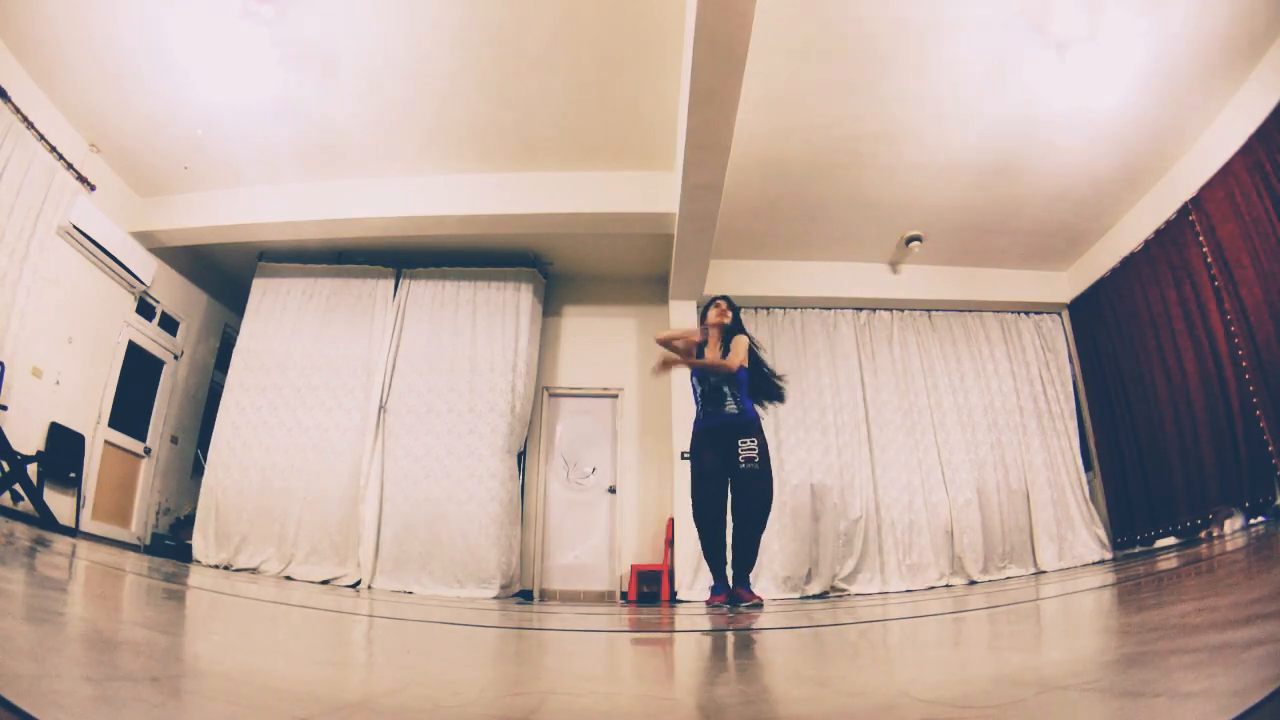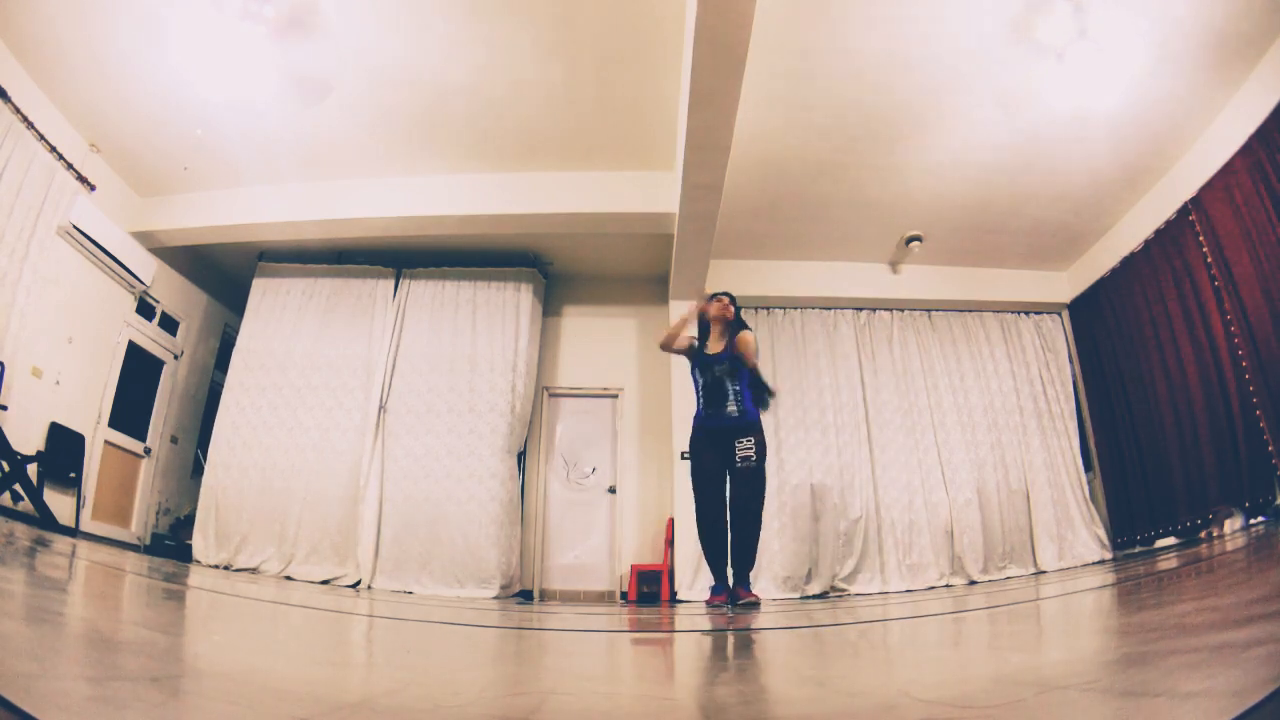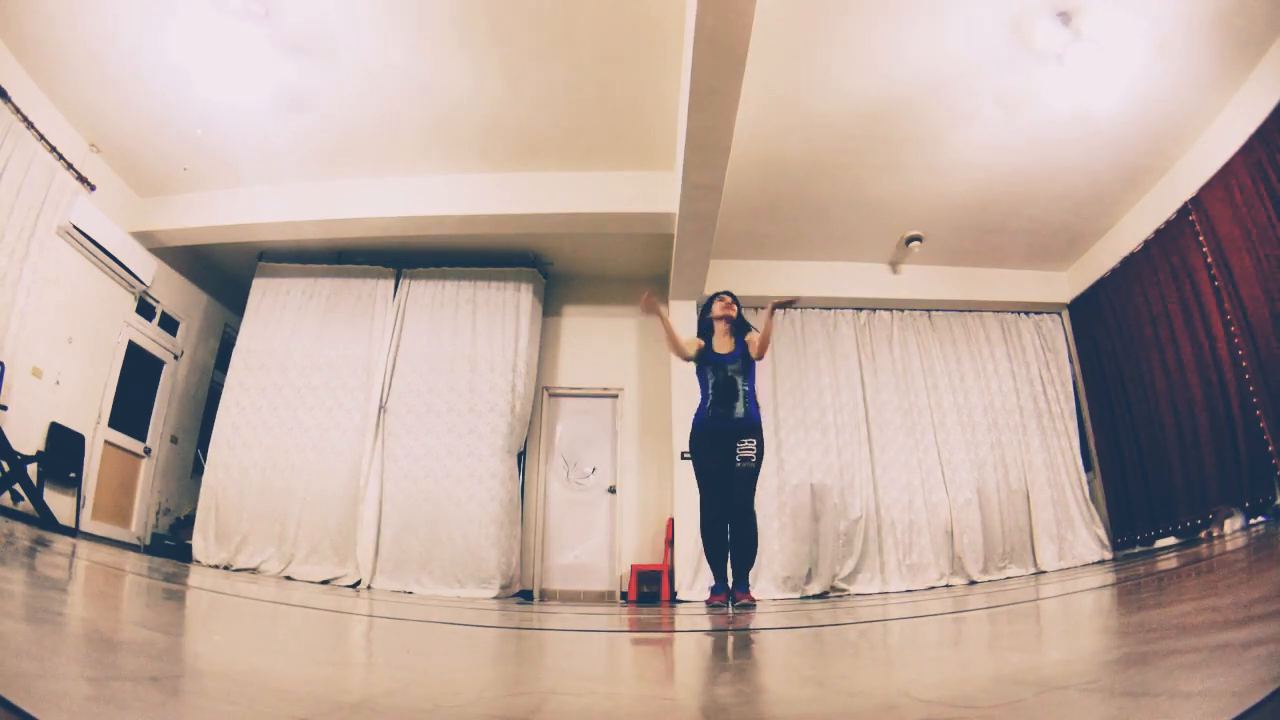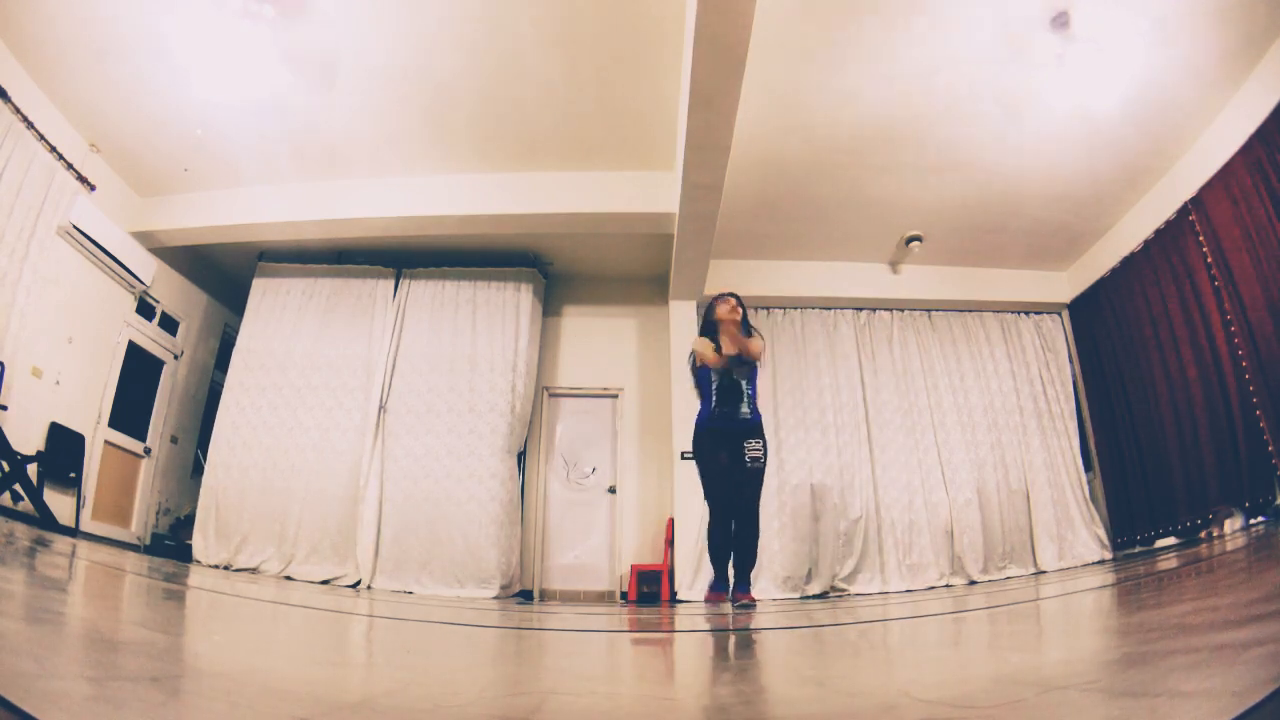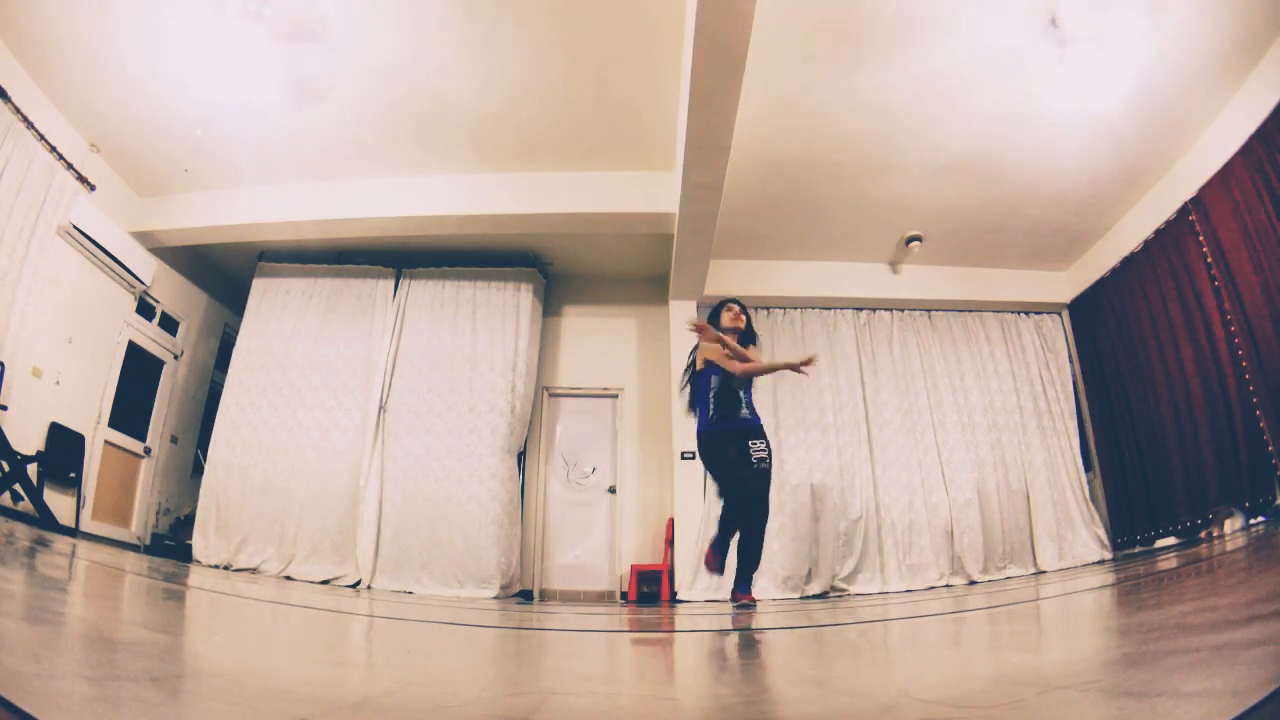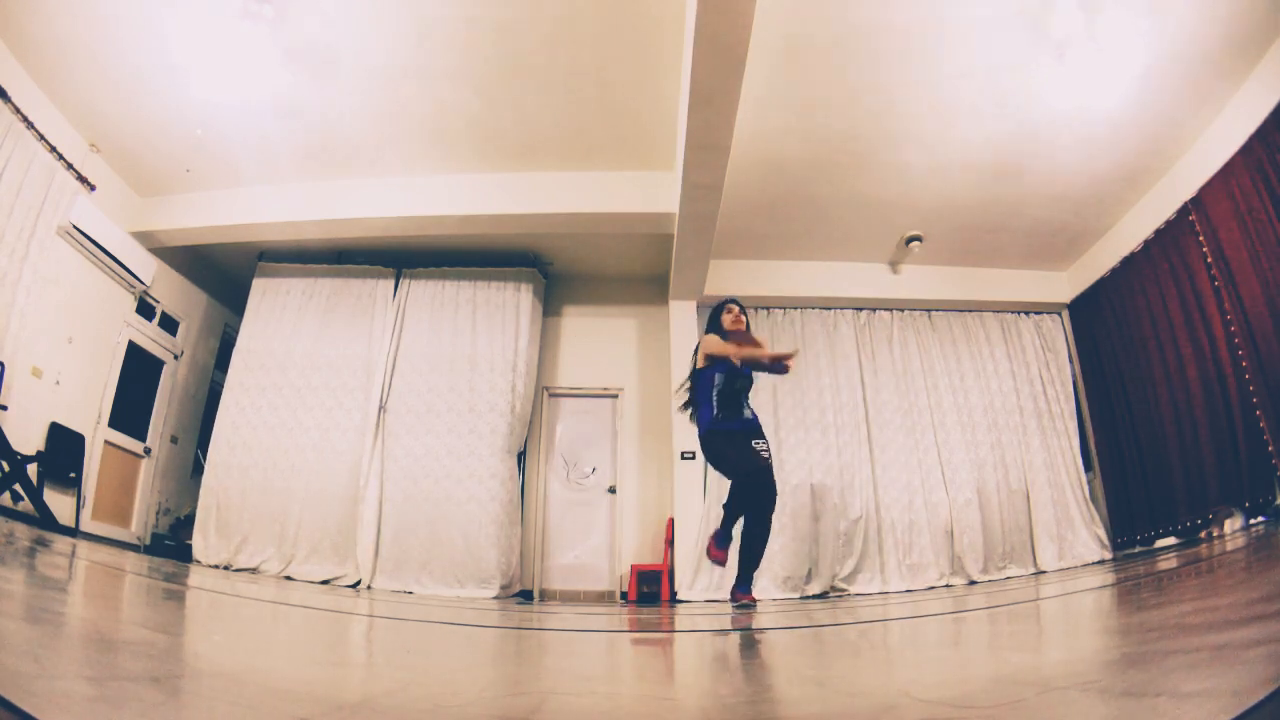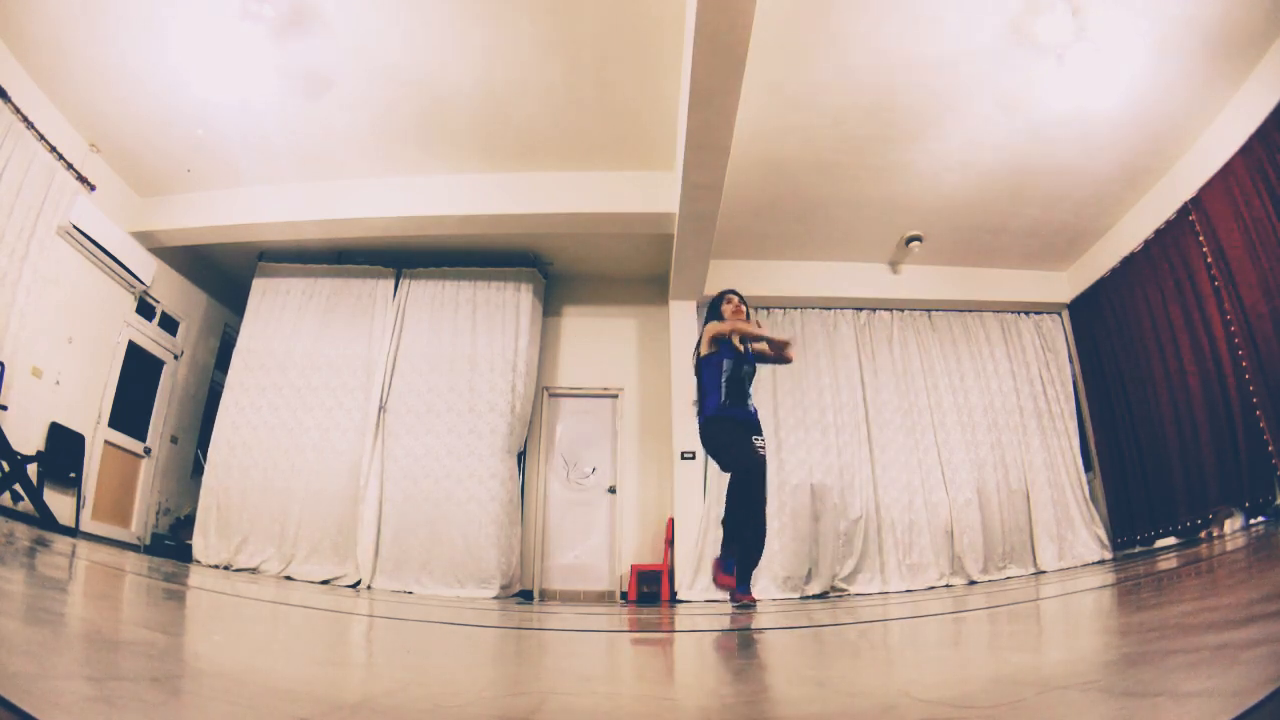
dt=0.1s
person 1, frame 1
left shoulder: (739, 342)
right shoulder: (694, 349)
left elbow: (729, 364)
right elbow: (662, 339)
left wrist: (684, 361)
right wrist: (696, 334)
left hip: (744, 433)
right hip: (706, 437)
left knee: (753, 504)
right knee: (707, 509)
left ankle: (741, 583)
right ankle: (720, 584)
person 1, frame 2
left shoulder: (743, 336)
right shoulder: (694, 345)
left elbow: (751, 359)
right elbow: (666, 344)
right wrist: (691, 313)
left hip: (744, 432)
right hip: (705, 436)
left knee: (747, 504)
right knee: (709, 509)
left ankle: (741, 582)
right ankle: (720, 584)
person 1, frame 3
left shoulder: (747, 338)
right shoulder: (699, 343)
left elbow: (760, 351)
right elbow: (681, 351)
left wrist: (770, 313)
right wrist: (661, 315)
left hip: (745, 432)
right hip: (707, 434)
left knee: (741, 506)
right knee: (713, 508)
left ankle: (740, 585)
right ankle: (720, 585)
person 1, frame 4
left shoulder: (752, 340)
right shoulder: (704, 343)
left elbow: (754, 353)
right elbow: (717, 361)
left wrist: (733, 332)
left hip: (748, 433)
right hip: (711, 434)
left knee: (747, 507)
right knee: (721, 506)
left ankle: (742, 585)
right ankle: (720, 581)
person 1, frame 5
left shoulder: (748, 348)
right shoulder: (706, 346)
left elbow: (748, 359)
right elbow: (737, 369)
left wrist: (717, 336)
left hip: (750, 434)
right hip: (716, 436)
left knee: (758, 504)
right knee: (741, 492)
left ankle: (743, 585)
right ankle: (720, 541)
person 1, frame 6
left shoulder: (746, 352)
right shoulder: (709, 342)
left elbow: (781, 366)
right elbow: (741, 355)
left wrist: (763, 349)
right wrist: (778, 356)
left hip: (750, 433)
right hip: (717, 436)
left knee: (762, 503)
right knee: (753, 478)
left ankle: (743, 584)
right ankle: (723, 532)
person 1, frame 7
left shoulder: (749, 346)
right shoulder: (712, 332)
left elbow: (786, 356)
right elbow: (734, 327)
left wrist: (763, 338)
right wrist: (770, 337)
left hip: (748, 425)
right hip: (717, 424)
left knee: (755, 501)
right knee: (746, 478)
left ankle: (742, 581)
right ankle: (727, 556)
